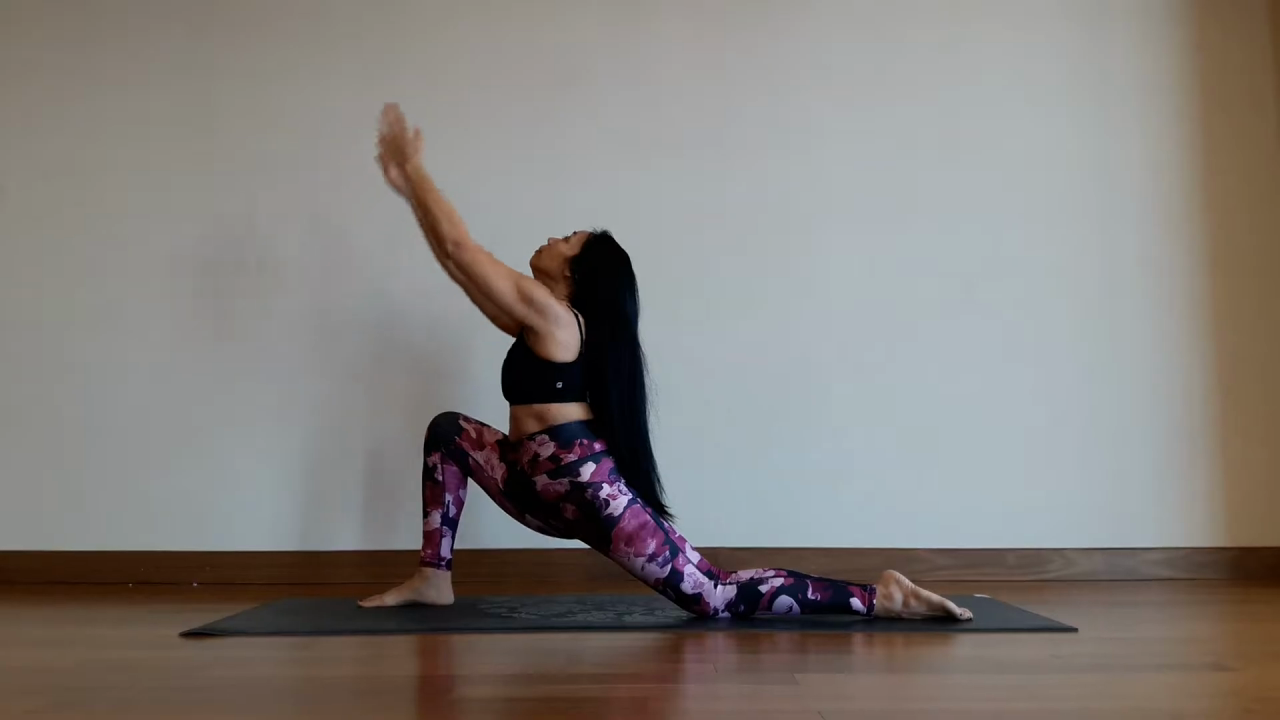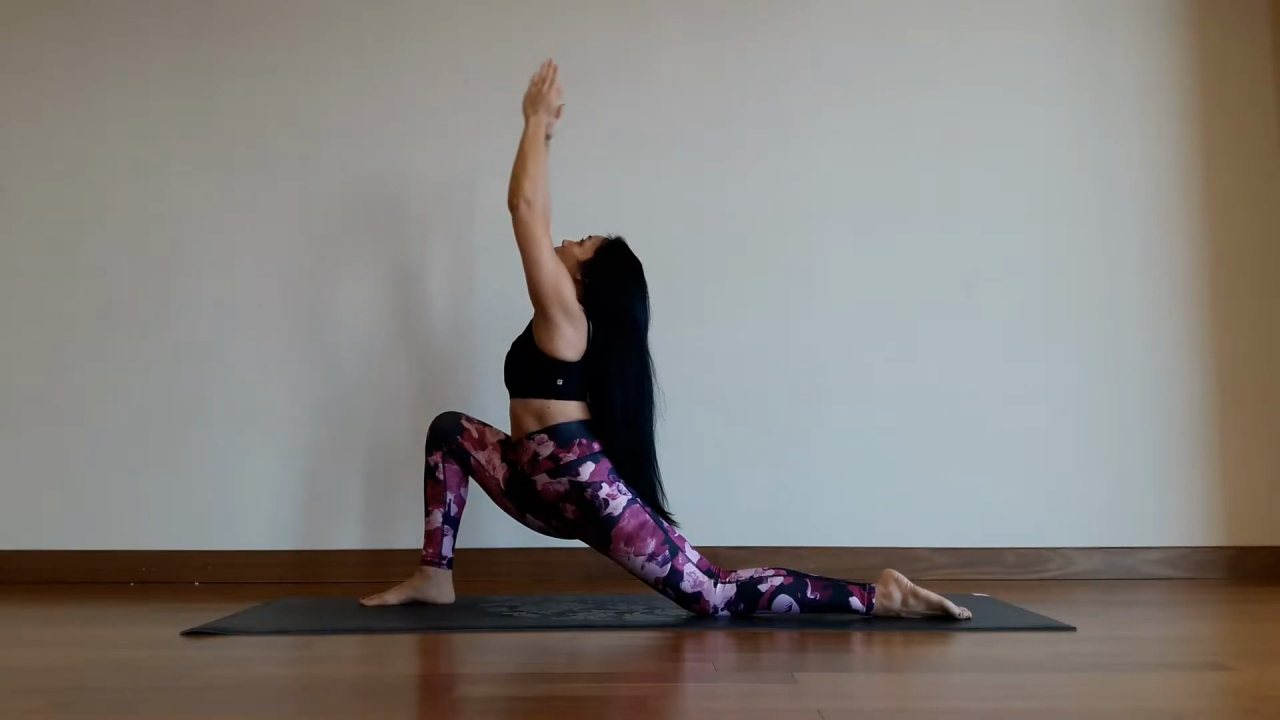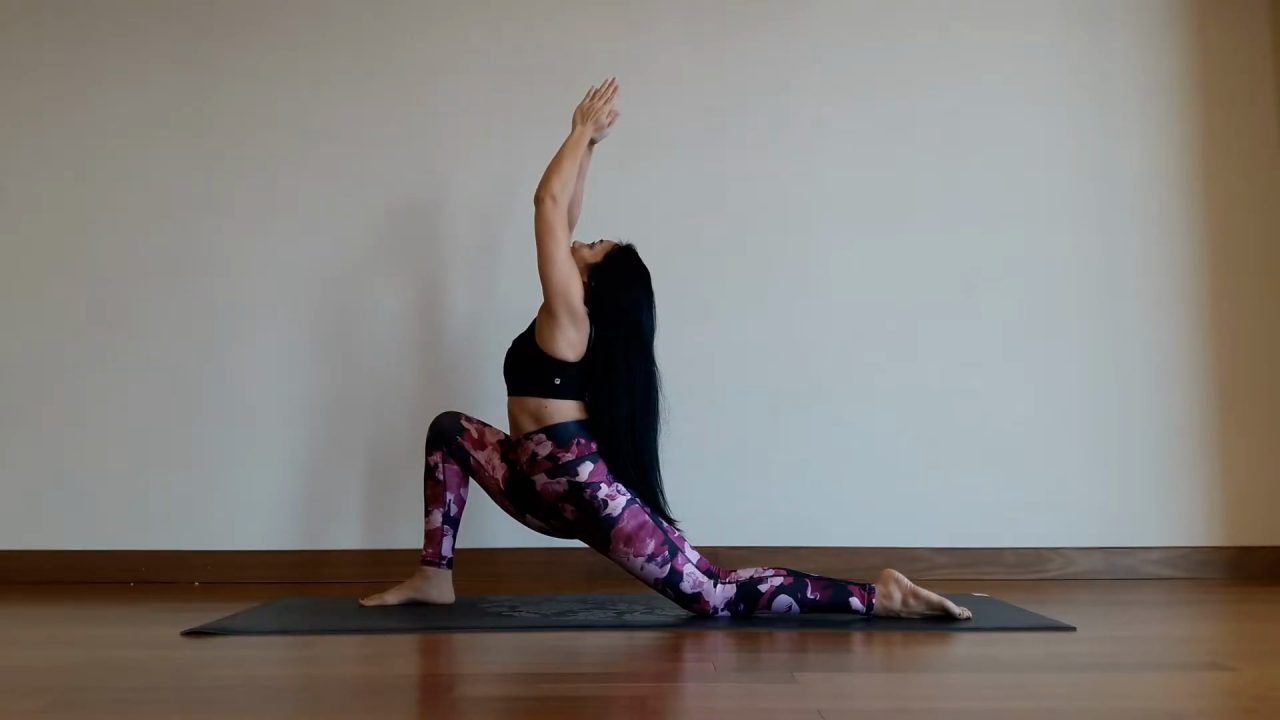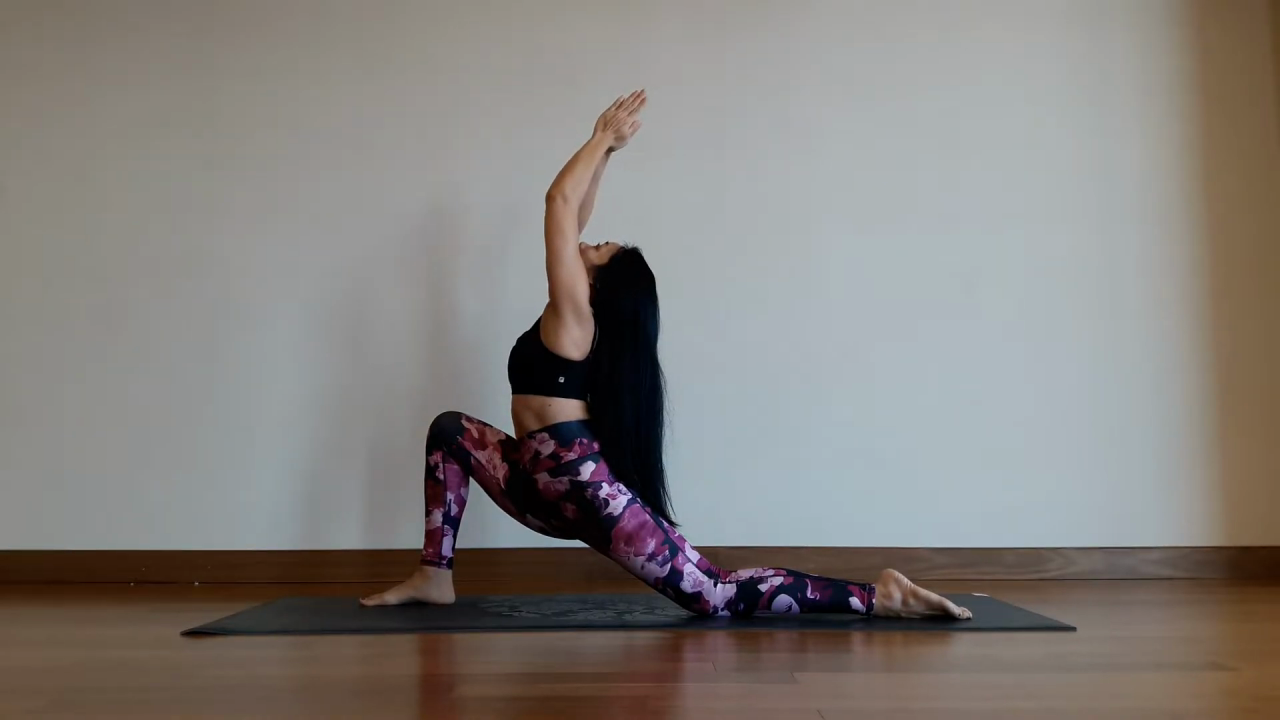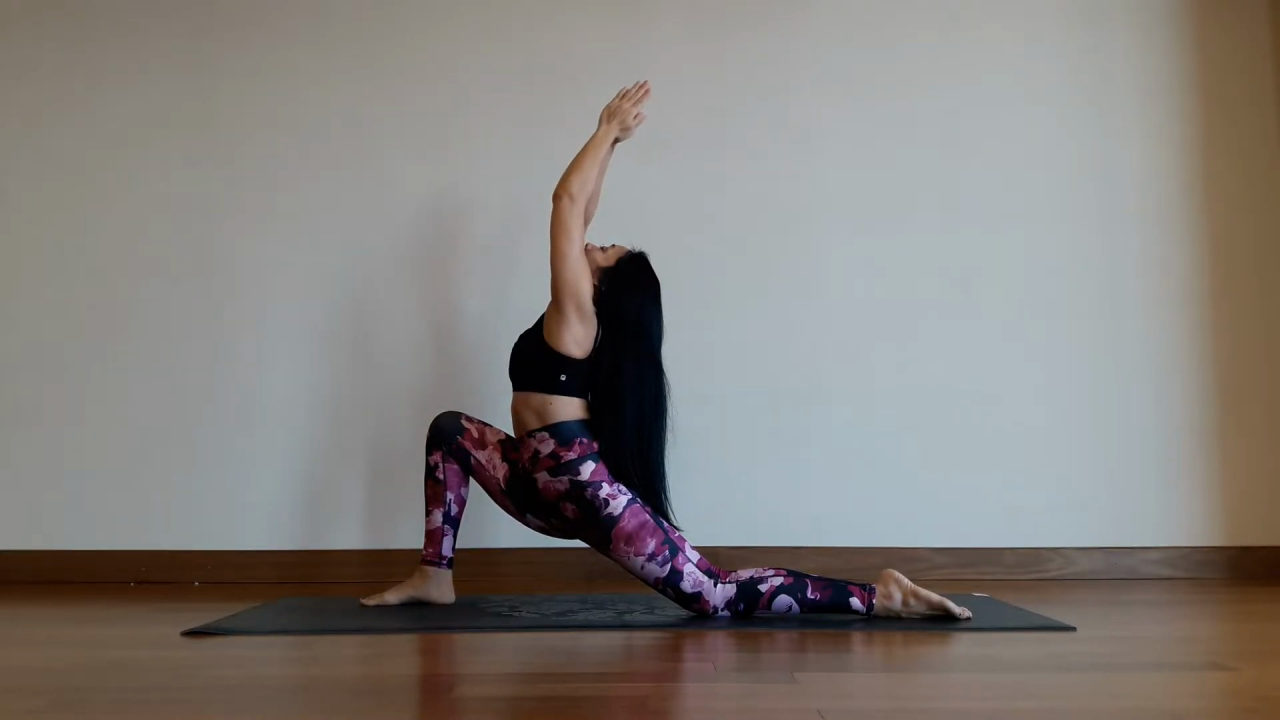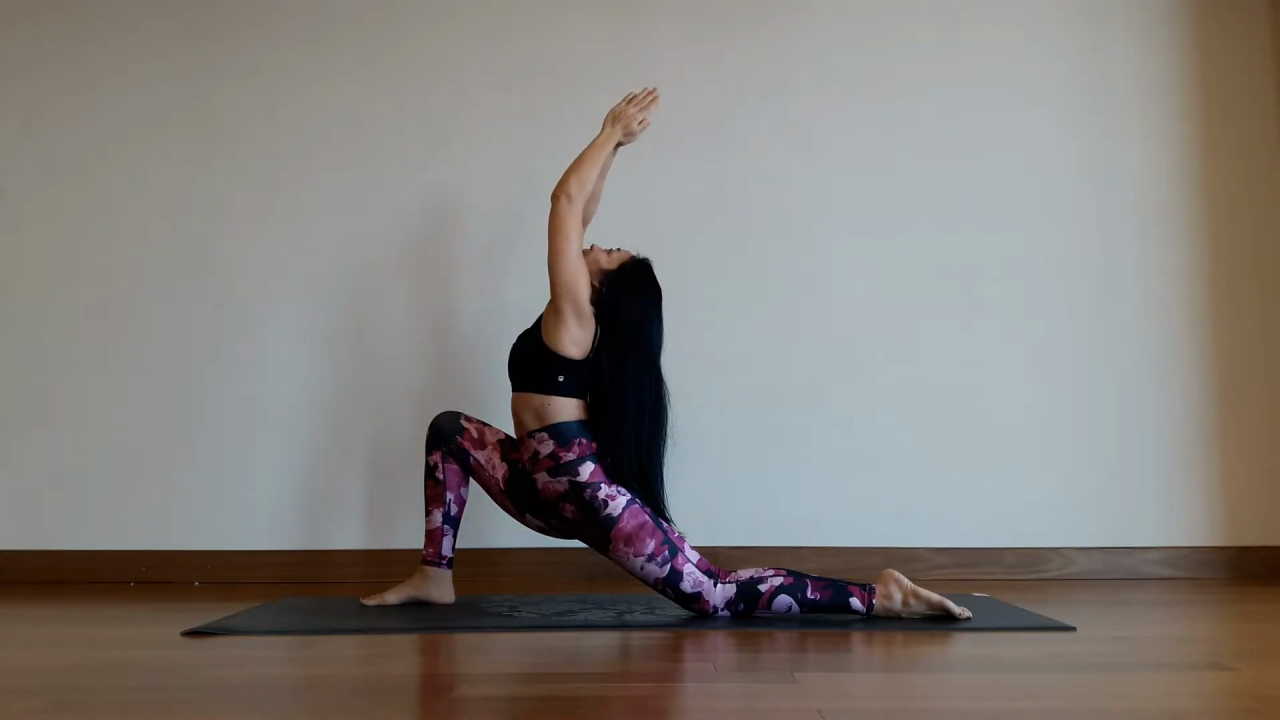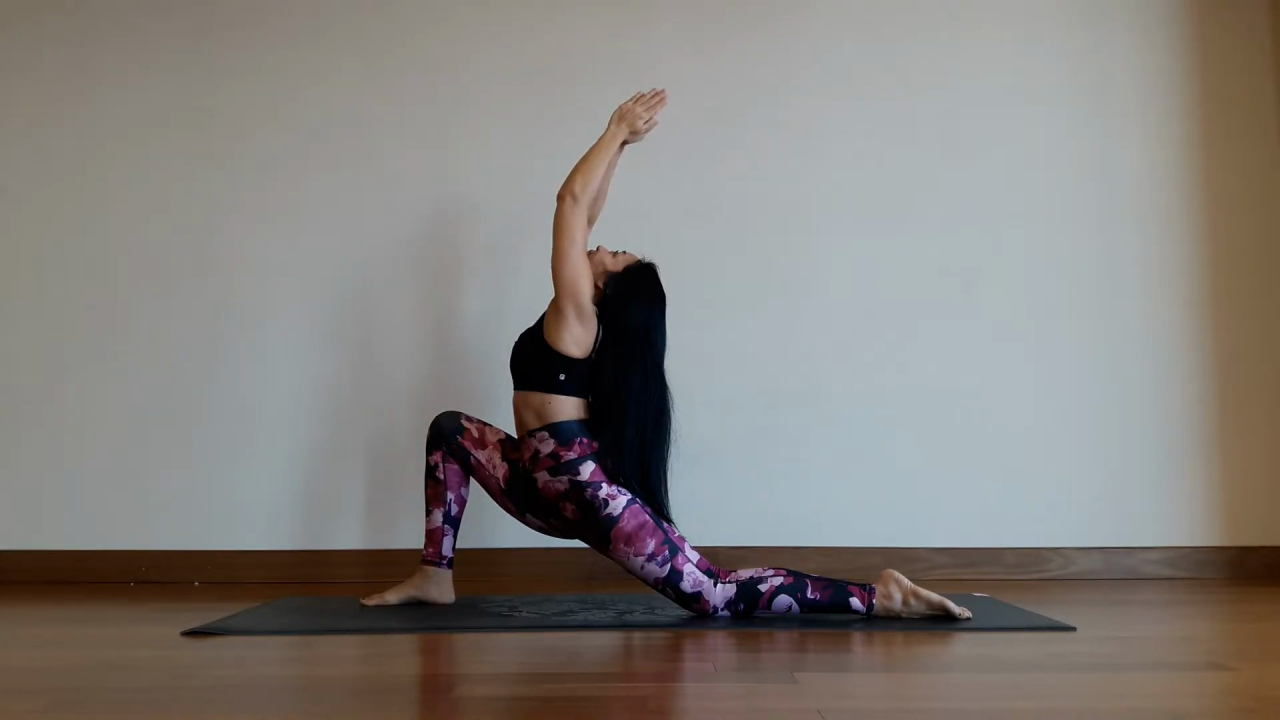
dt=0.7s
person 1, frame 1
left shoulder: (547, 312)
right shoulder: (538, 320)
left elbow: (460, 246)
right elbow: (461, 267)
left wrist: (417, 169)
right wrist: (412, 191)
left hip: (584, 484)
right hip: (552, 485)
left knee: (712, 595)
right knee: (448, 430)
left ankle: (880, 596)
right ankle: (434, 579)
person 1, frame 2
left shoulder: (563, 311)
right shoulder: (566, 317)
left elbow: (523, 206)
right elbow: (532, 214)
left wrist: (537, 123)
right wrist: (541, 132)
left hip: (583, 484)
right hip: (550, 485)
left knee: (712, 594)
right knee: (449, 430)
left ankle: (878, 596)
right ankle: (435, 577)
person 1, frame 3
left shoulder: (567, 312)
right shoulder: (572, 318)
left elbow: (547, 202)
right elbow: (561, 217)
left wrist: (583, 133)
right wrist: (586, 142)
left hip: (581, 485)
right hip: (549, 487)
left knee: (712, 593)
right knee: (449, 431)
left ankle: (880, 597)
right ankle: (435, 576)
person 1, frame 4
left shoulder: (574, 311)
right shoulder: (576, 319)
left elbow: (559, 202)
right elbow: (571, 217)
left wrist: (603, 140)
right wrist: (604, 145)
left hip: (583, 485)
right hip: (549, 486)
left knee: (711, 592)
right knee: (449, 429)
left ankle: (878, 596)
right ankle: (435, 575)
person 1, frame 5
left shoulder: (576, 311)
right shoulder: (580, 318)
left elbow: (566, 201)
right elbow: (577, 214)
left wrist: (608, 132)
right wrist: (609, 138)
left hip: (581, 484)
right hip: (548, 485)
left knee: (712, 593)
right knee: (449, 429)
left ankle: (879, 597)
right ankle: (434, 576)
person 1, frame 6
left shoulder: (574, 310)
right shoulder: (583, 317)
left elbow: (565, 201)
right elbow: (578, 213)
left wrist: (612, 134)
right wrist: (612, 140)
left hip: (581, 486)
right hip: (549, 486)
left knee: (712, 593)
right knee: (449, 430)
left ankle: (878, 597)
right ankle: (435, 576)
person 1, frame 7
left shoulder: (577, 310)
right shoulder: (583, 317)
left elbow: (572, 201)
right elbow: (582, 211)
left wrist: (618, 133)
right wrist: (620, 140)
left hip: (580, 485)
right hip: (550, 486)
left knee: (712, 595)
right knee: (450, 429)
left ankle: (881, 597)
right ankle: (435, 576)
